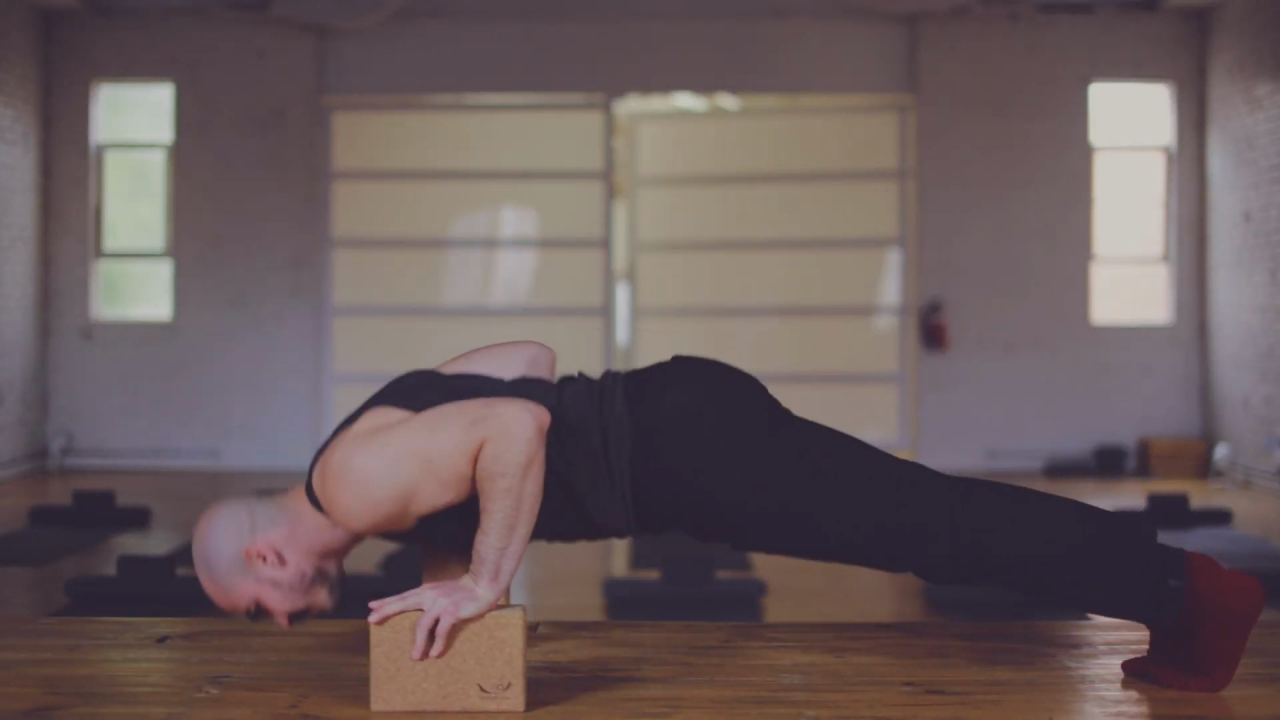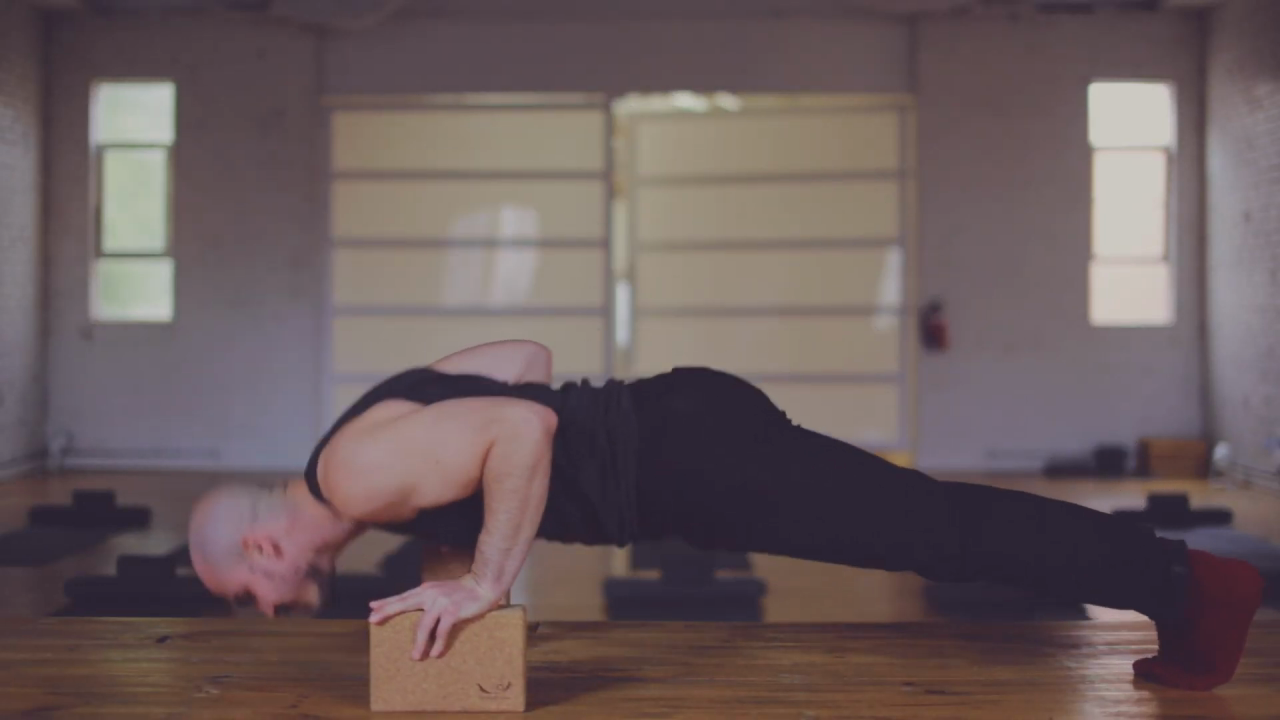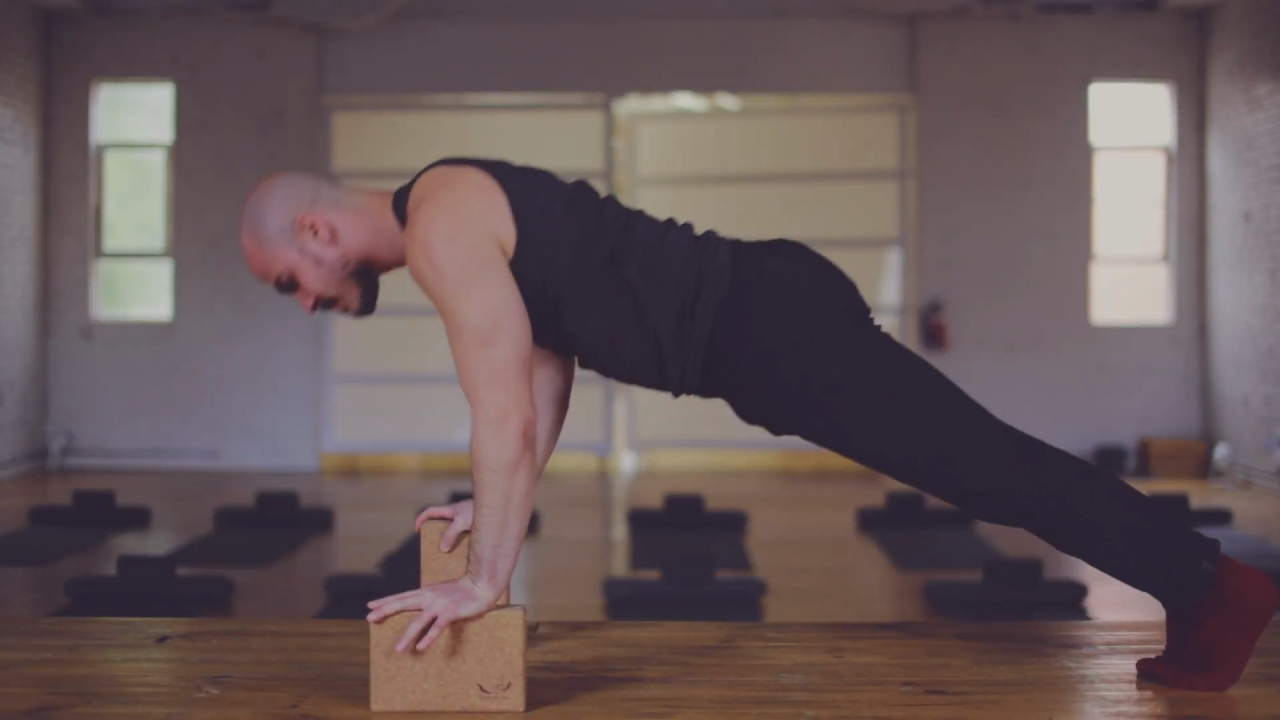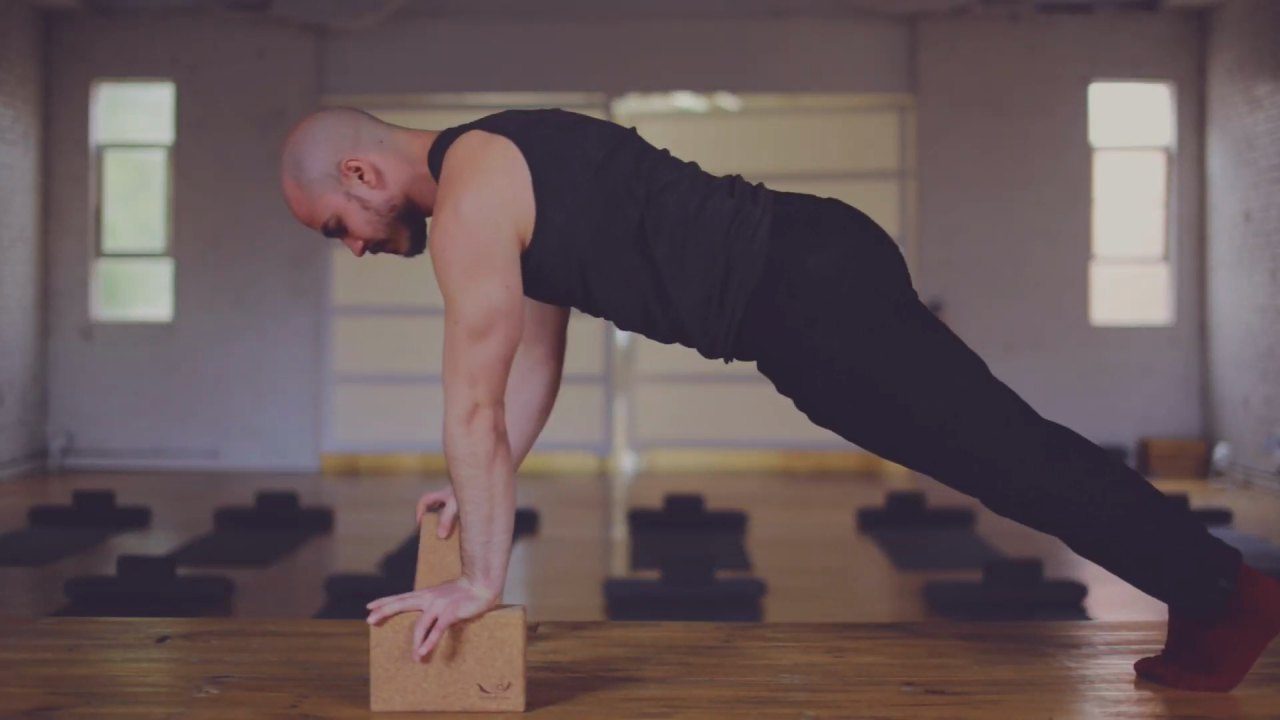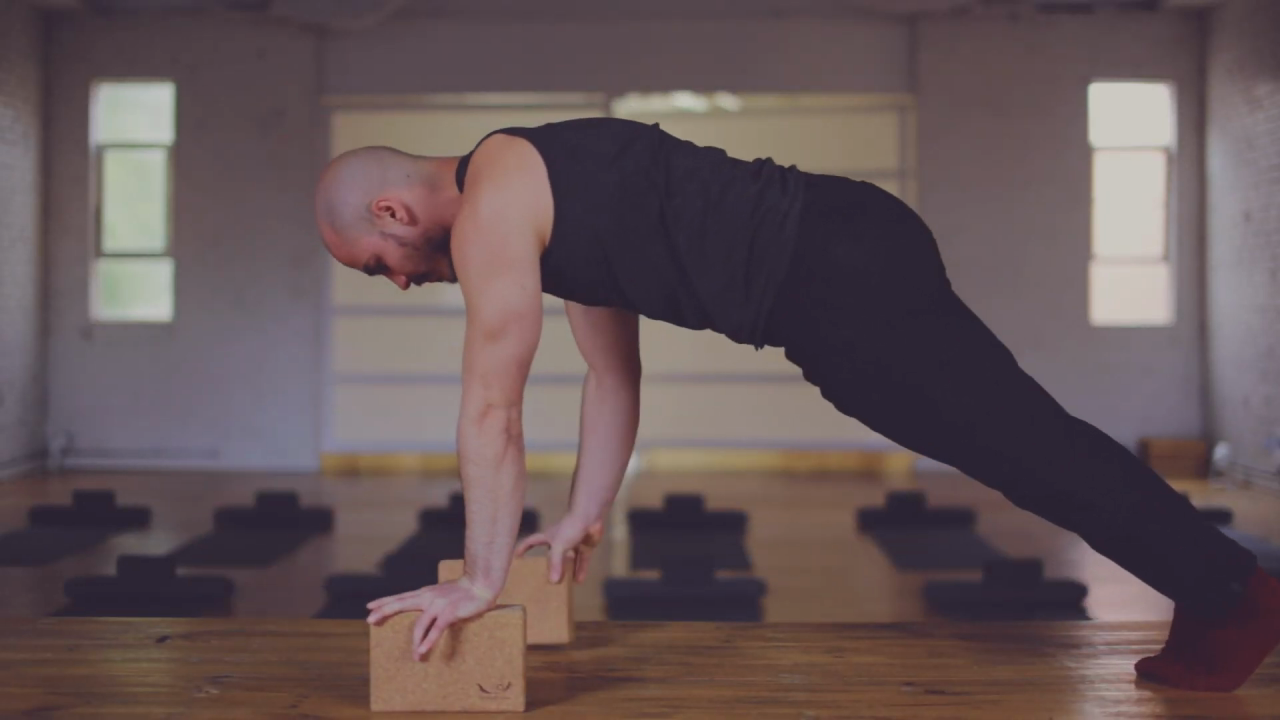
dt=0.5s
person 1, frame 1
left shoulder: (352, 476)
right shoulder: (373, 441)
left elbow: (521, 426)
right elbow: (533, 358)
left wrist: (484, 582)
left hip: (689, 454)
right hip: (681, 418)
left knee: (942, 531)
right knee: (941, 519)
left ankle: (1191, 595)
right ankle: (1172, 589)
person 1, frame 2
left shoulder: (362, 471)
right shoulder: (377, 428)
left elbow: (528, 432)
right elbow: (531, 365)
left wrist: (485, 579)
left hip: (694, 458)
right hip: (688, 432)
left knee: (948, 533)
right knee: (942, 523)
left ankle: (1192, 587)
right ankle: (1177, 584)
person 1, frame 3
left shoulder: (440, 227)
right shoulder: (451, 211)
left elbow: (501, 410)
right elbow: (546, 364)
left wrist: (483, 577)
right wrist: (502, 499)
left hip: (765, 325)
right hip: (759, 311)
left knee: (984, 469)
right knee: (982, 463)
person 1, frame 4
left shoulder: (467, 202)
right shoulder: (501, 168)
left elbow: (472, 401)
right elbow: (538, 345)
left wrist: (481, 576)
right wrist: (481, 494)
left hip: (807, 298)
right hip: (811, 265)
left knee: (1010, 460)
right knee: (1008, 450)
person 1, frame 5
left shoulder: (491, 205)
right shoulder: (541, 194)
left elbow: (490, 407)
right elbow: (614, 372)
left wrist: (481, 577)
right wrist: (583, 519)
left hip: (836, 278)
right hip: (843, 246)
left knee: (1028, 453)
right knee: (1029, 444)
